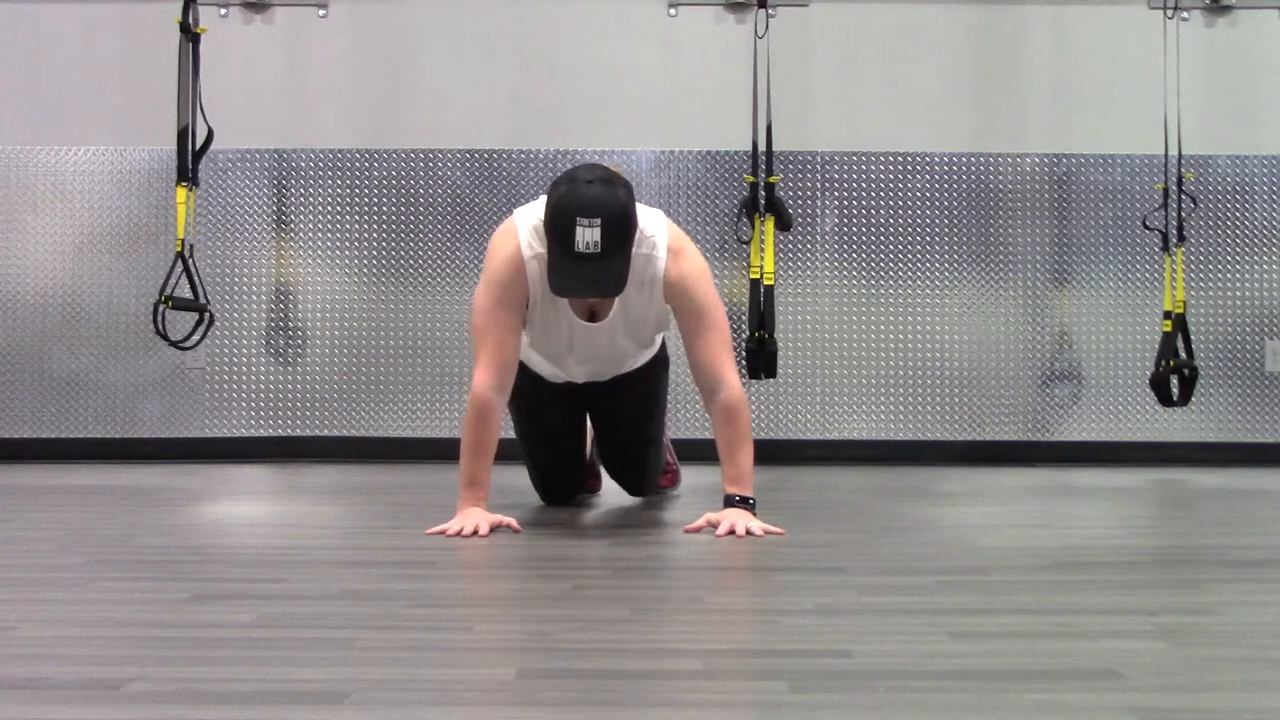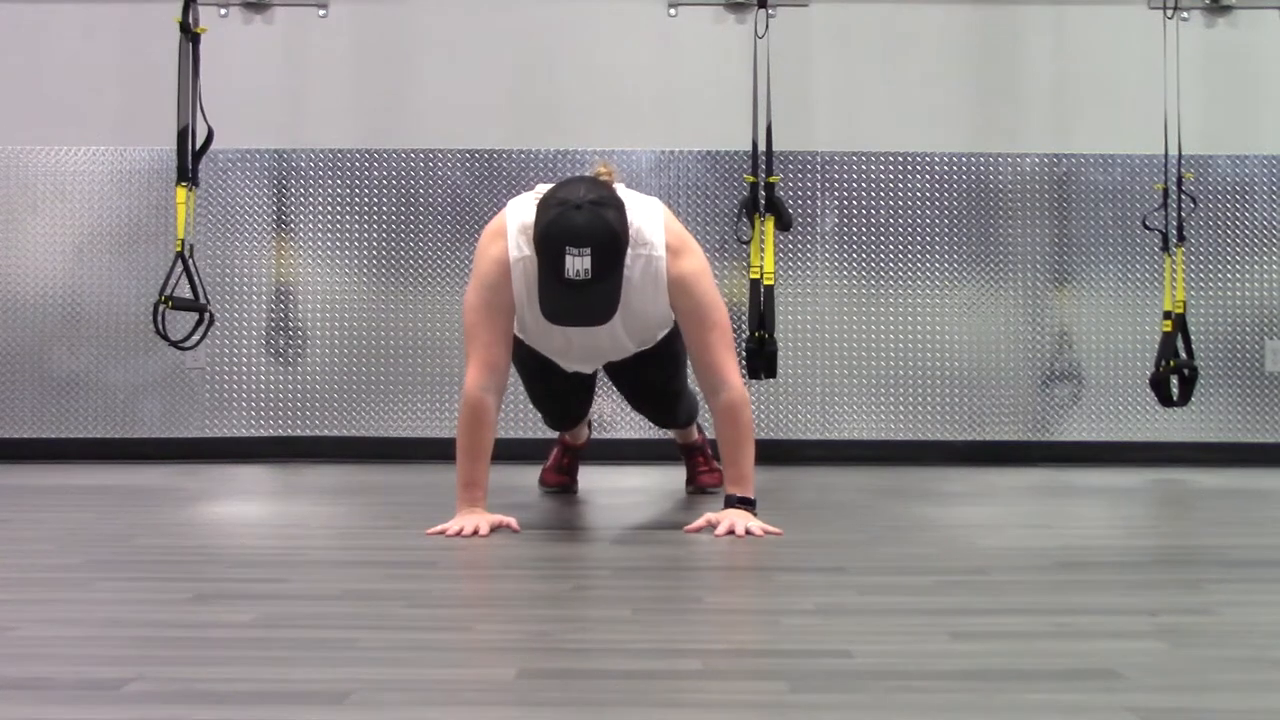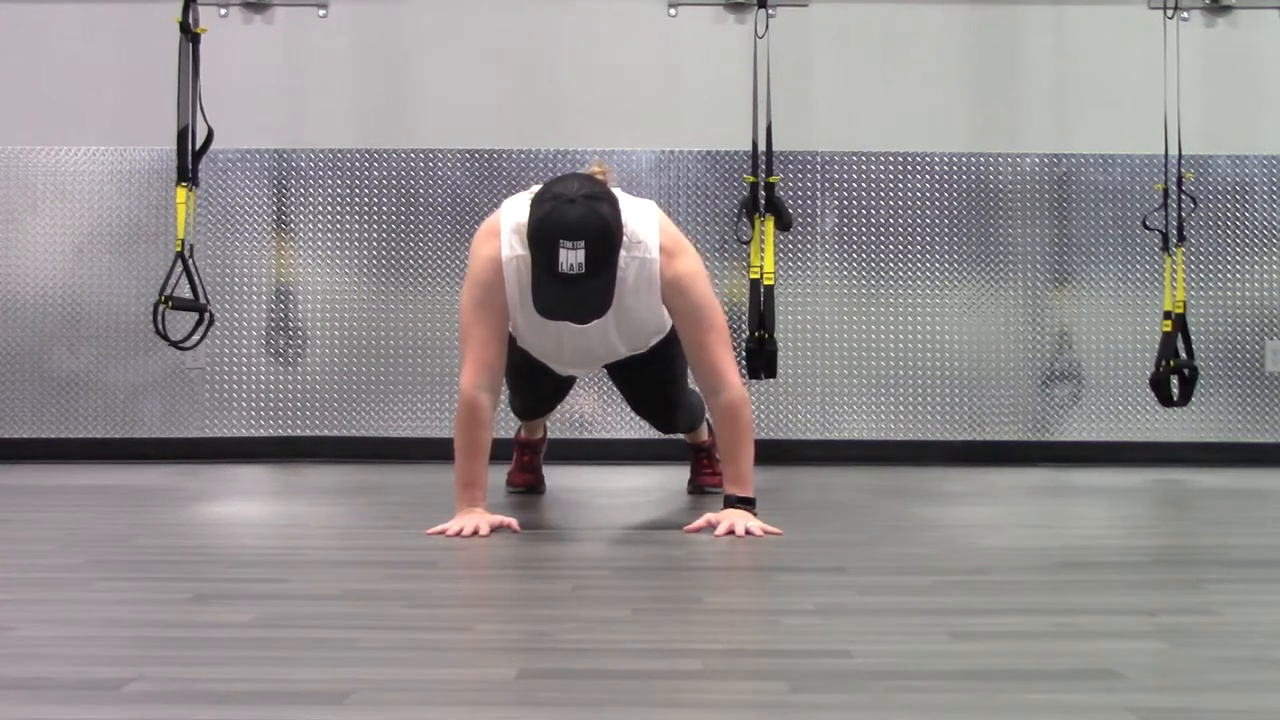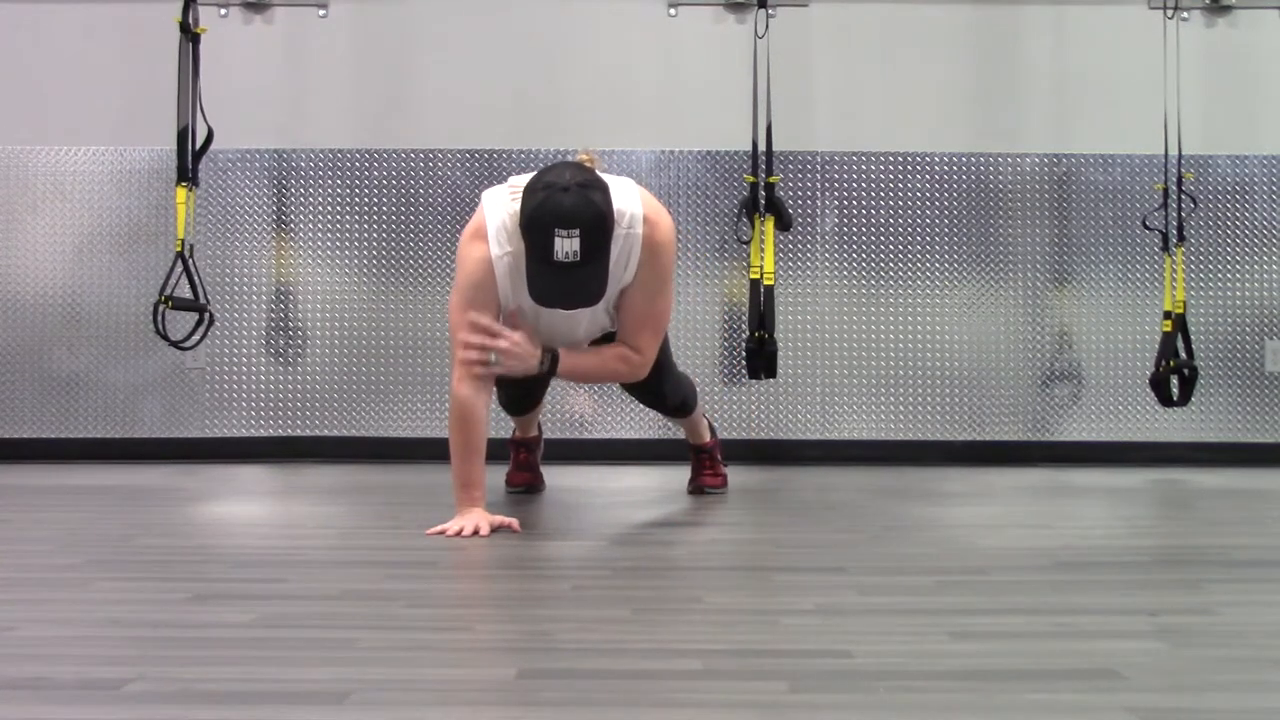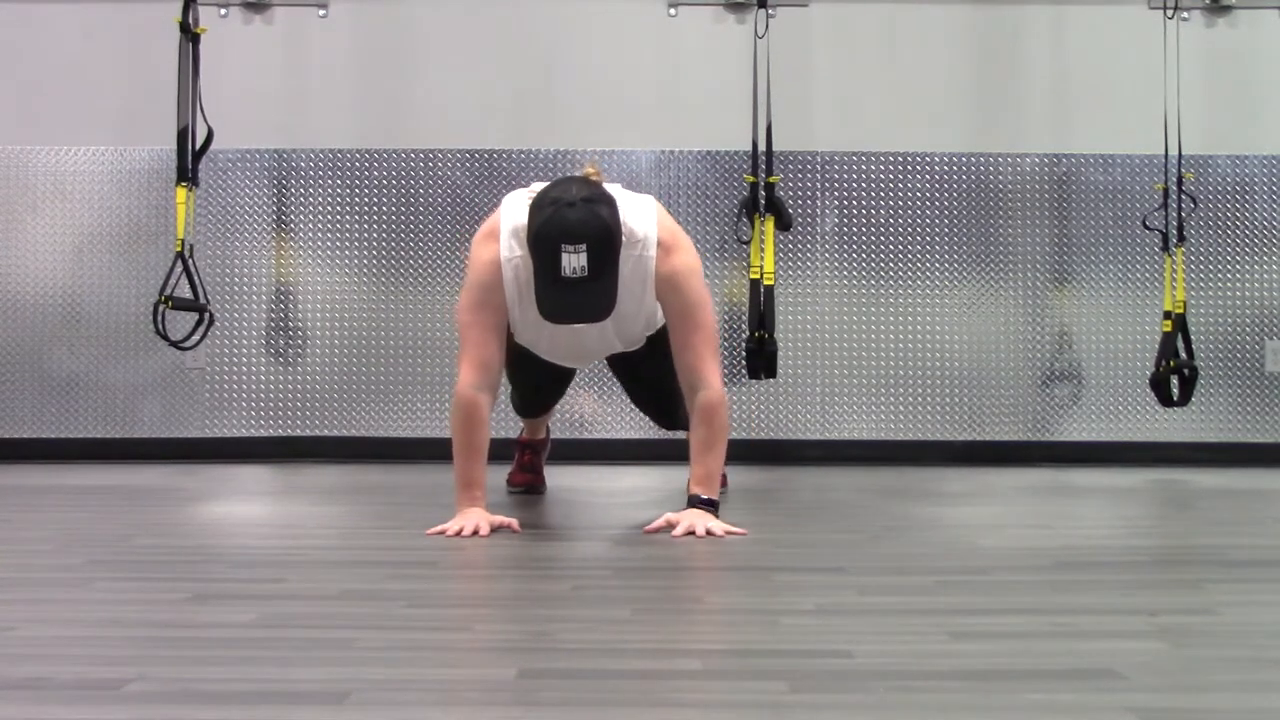
dt=1s
person 1, frame 1
left shoulder: (672, 254)
right shoulder: (514, 247)
left elbow: (723, 384)
right elbow: (489, 384)
left wrist: (739, 501)
right wrist: (472, 504)
left hip: (631, 365)
right hip: (540, 367)
left knee: (640, 482)
right knee: (558, 492)
left ankle: (656, 443)
right ankle: (581, 445)
person 1, frame 2
left shoulder: (669, 247)
right shoulder: (504, 243)
left elbow: (724, 383)
right elbow: (482, 384)
left wrist: (739, 502)
right wrist: (471, 505)
left ankle: (692, 440)
right ankle: (573, 439)
person 1, frame 3
left shoulder: (664, 250)
right shoulder: (497, 245)
left elbow: (725, 385)
right elbow: (477, 385)
left wrist: (739, 502)
right wrist: (471, 505)
right knee: (529, 397)
left ankle: (703, 440)
right ankle: (530, 439)
person 1, frame 4
left shoulder: (650, 226)
right shoulder: (485, 238)
left elbow: (636, 358)
right elbow: (470, 378)
left wrist: (543, 359)
right wrist: (470, 505)
left knee: (656, 384)
right knee: (515, 383)
left ankle: (702, 438)
right ankle: (525, 439)
person 1, frame 5
left shoulder: (665, 247)
right shoulder: (496, 244)
left elbow: (704, 385)
right elbow: (475, 385)
left wrist: (702, 502)
right wrist: (470, 505)
left knee: (670, 407)
left ankle: (707, 449)
right ankle: (532, 441)
